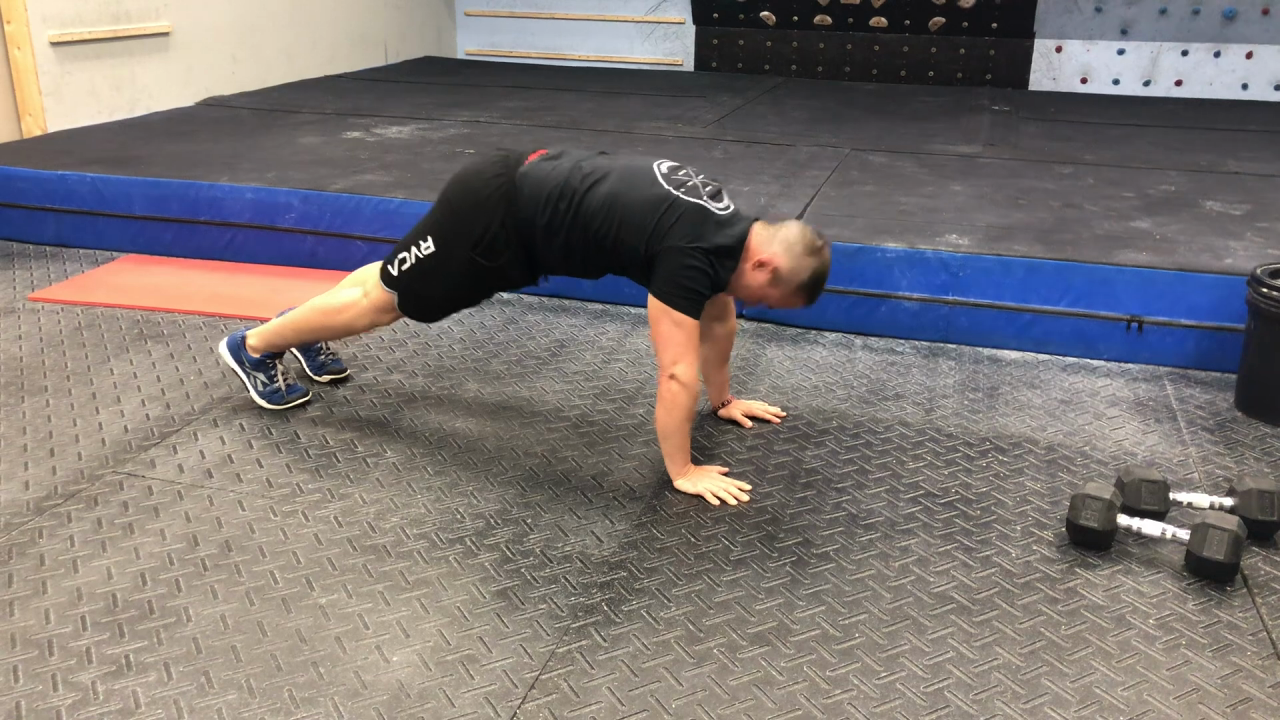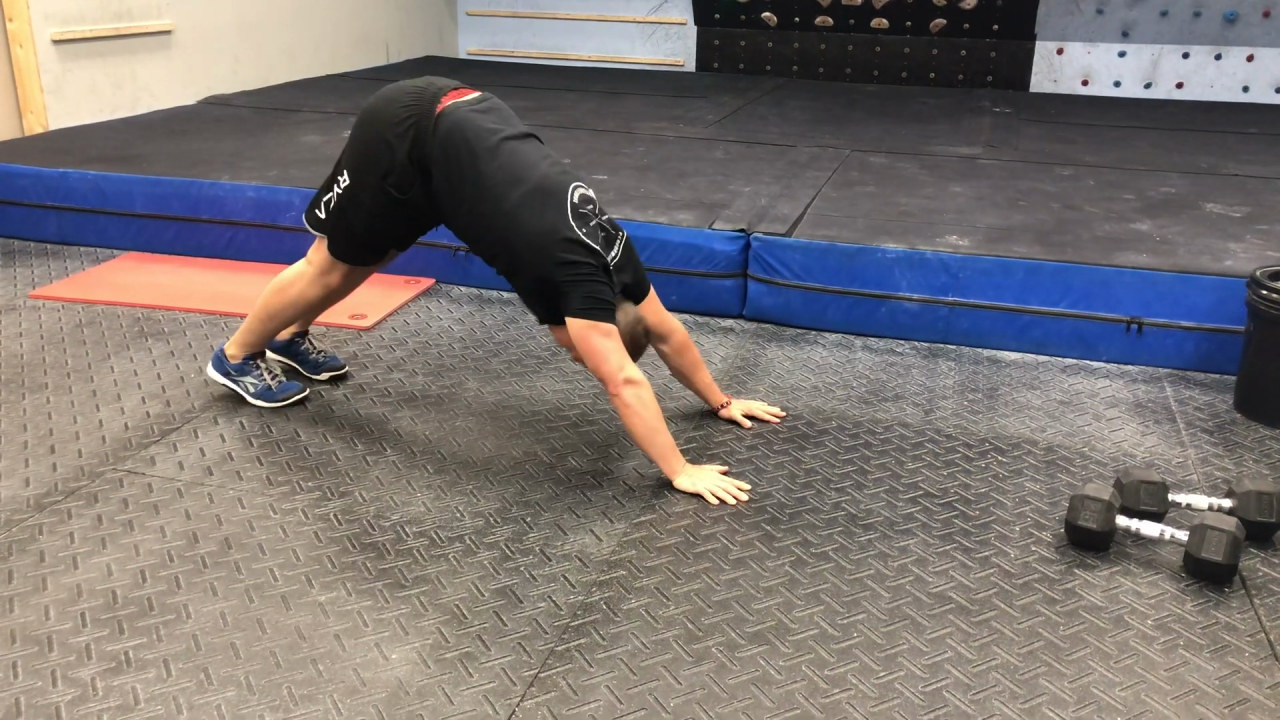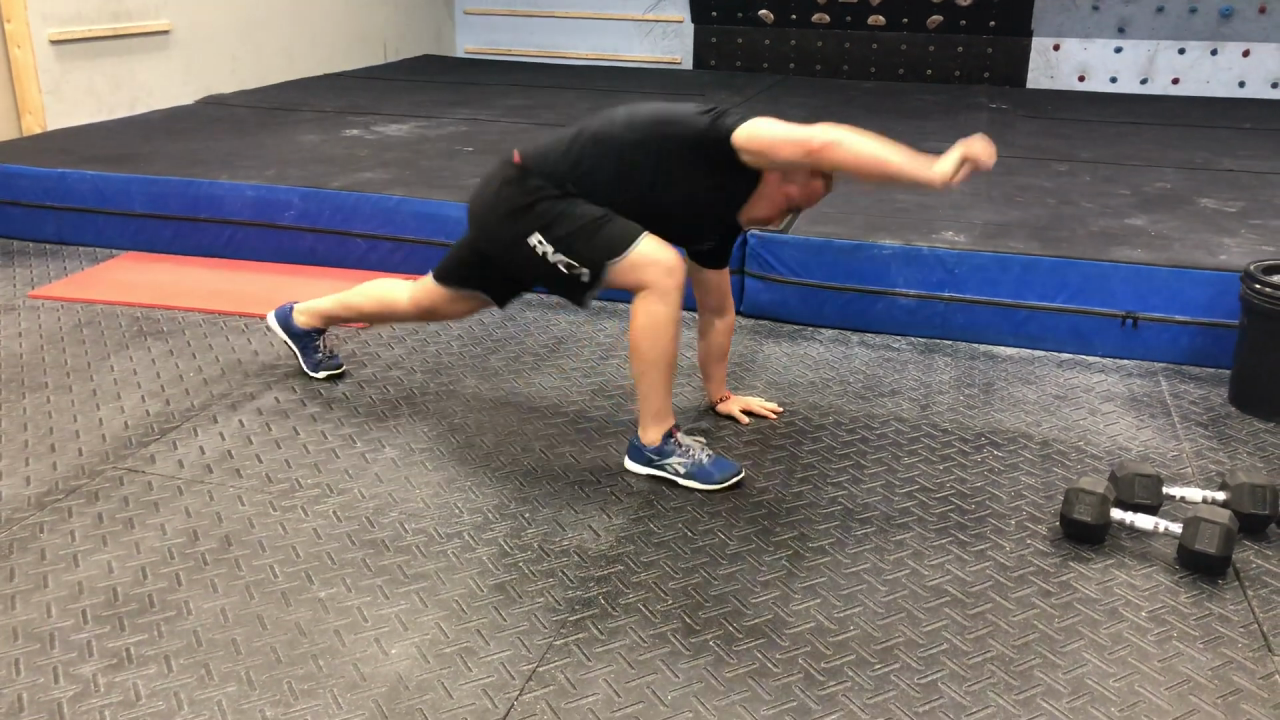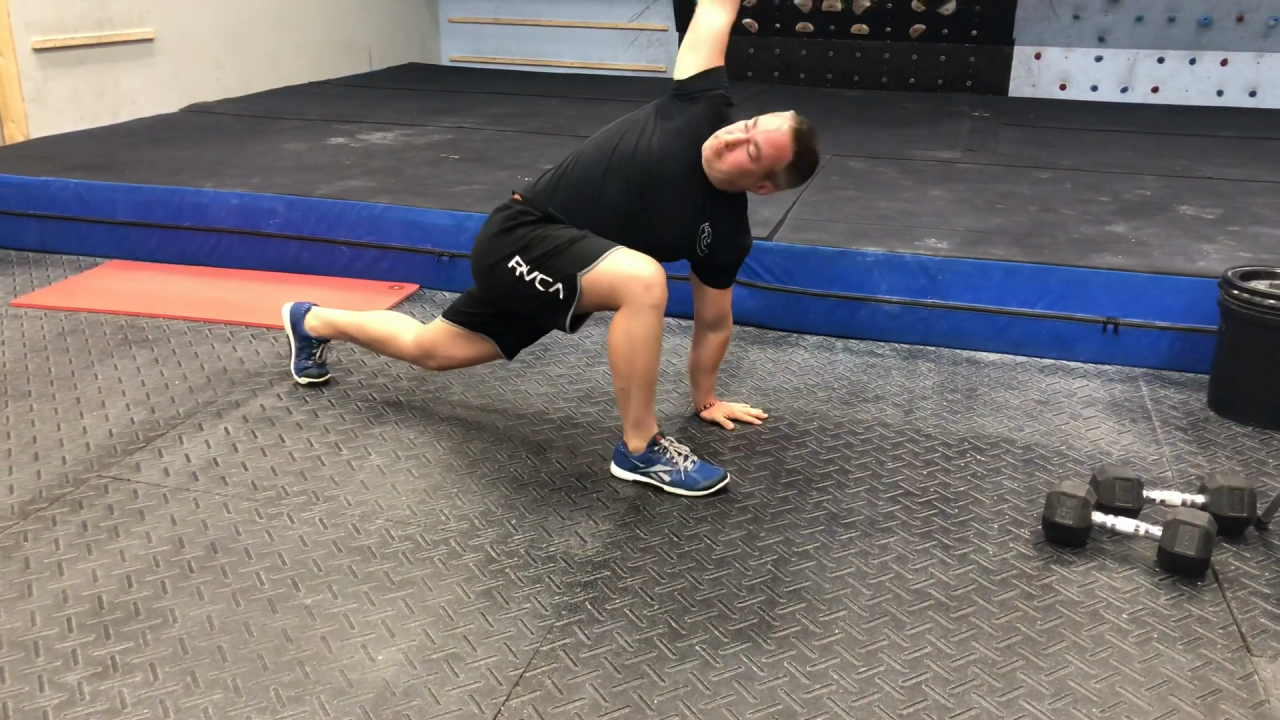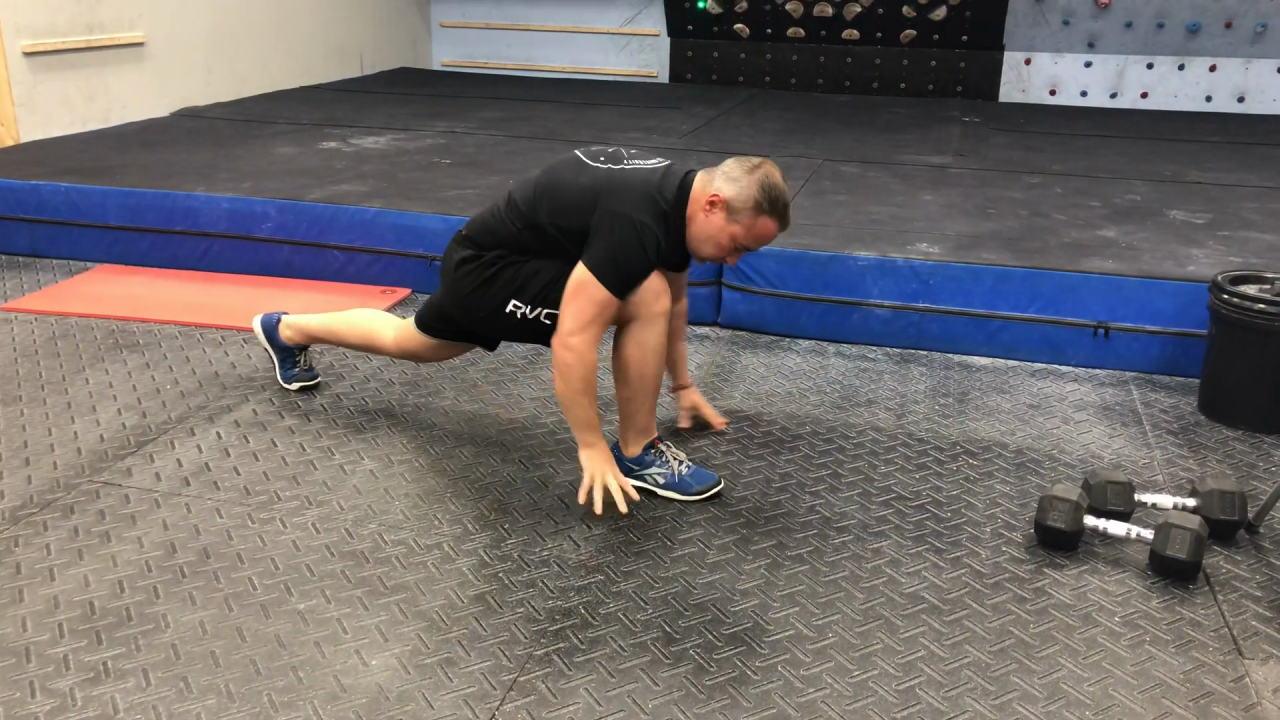
dt=1s
person 1, frame 1
left shoulder: (725, 228)
right shoulder: (697, 250)
left elbow: (717, 318)
right elbow: (676, 372)
left wrist: (725, 399)
right wrist: (682, 472)
left hip: (523, 190)
right hip: (498, 209)
left knee: (400, 280)
right knee: (388, 298)
left ankle: (303, 329)
right ankle: (255, 346)
person 1, frame 2
left shoulder: (611, 256)
right shoulder: (580, 273)
left elbow: (667, 332)
right elbow: (622, 383)
left wrist: (720, 402)
right wrist: (681, 472)
left hip: (453, 115)
right hip: (409, 132)
left knee: (370, 256)
right knee: (333, 263)
left ankle: (291, 337)
right ankle: (237, 356)
person 1, frame 3
left shoulder: (722, 215)
right shoulder: (717, 146)
left elbow: (716, 308)
right elbow: (811, 144)
left wrist: (719, 394)
right wrist: (929, 168)
left hip: (533, 210)
right hip: (524, 196)
left knee: (442, 301)
right knee: (659, 268)
left ankle: (304, 320)
right ankle: (654, 442)
person 1, frame 4
left shoulder: (727, 232)
right shoulder: (705, 107)
left elbow: (713, 322)
left wrist: (705, 398)
left hip: (547, 270)
right hip: (517, 236)
left knee: (430, 350)
right knee: (643, 281)
left ankle: (312, 322)
right ankle: (640, 450)
person 1, frame 5
left shoulder: (677, 198)
right shoulder: (637, 218)
left elbow: (679, 302)
right elbow: (571, 339)
left wrist: (681, 385)
right wrist: (592, 447)
left hip: (489, 261)
right hip: (484, 269)
left knee: (411, 342)
right knee: (647, 298)
left ankle: (286, 329)
right ankle: (637, 453)
